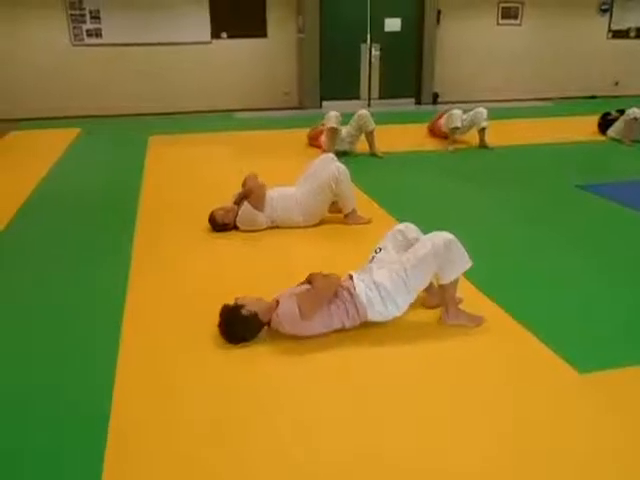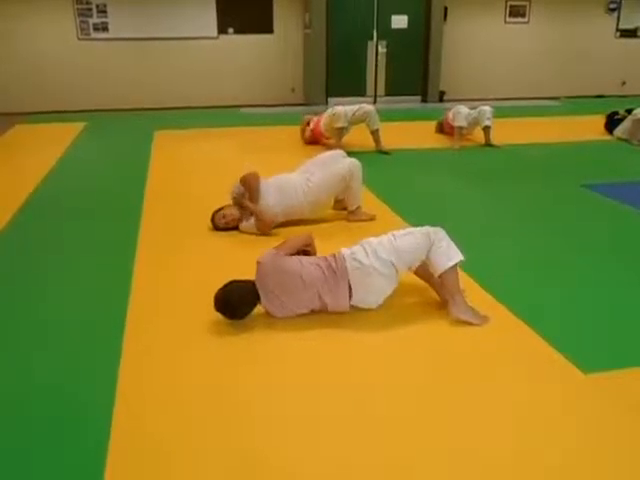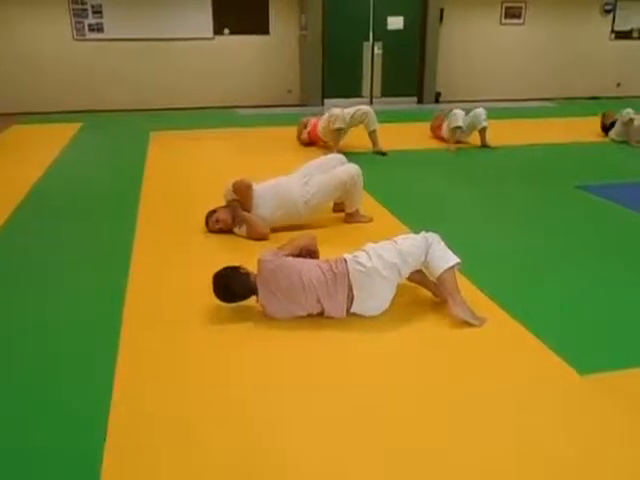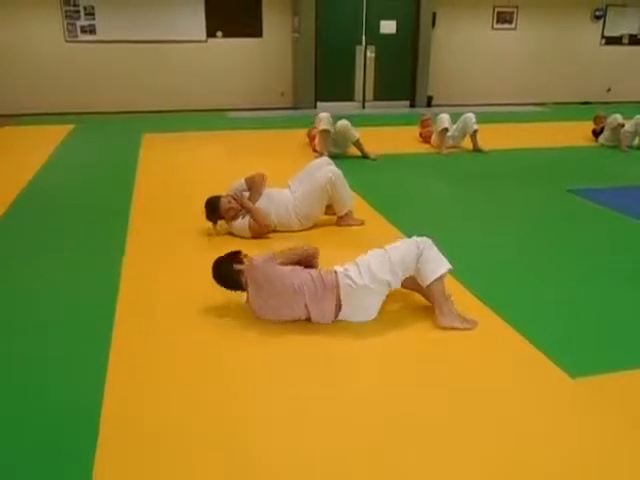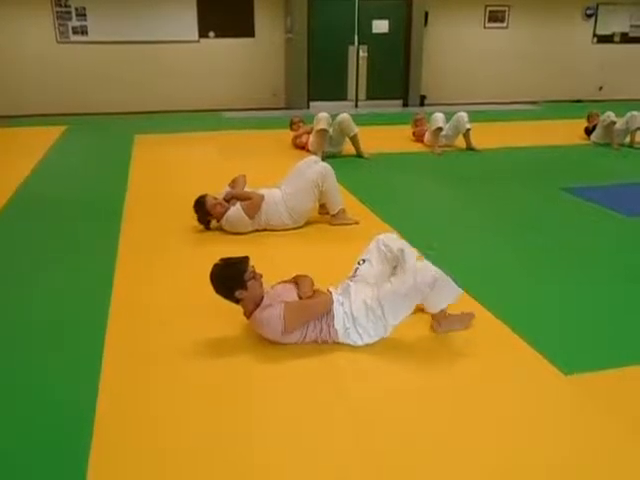
dt=1s
person 1, frame 1
left shoulder: (281, 311)
right shoulder: (288, 314)
left elbow: (314, 281)
right elbow: (331, 281)
left wrist: (314, 280)
right wrist: (320, 281)
left hip: (362, 284)
right hip: (376, 297)
left knee: (404, 230)
right knee: (444, 242)
left ankle: (433, 293)
right ankle: (452, 312)
person 1, frame 2
left shoulder: (275, 310)
right shoulder: (267, 266)
right elbow: (306, 238)
left wrist: (308, 264)
left hip: (360, 295)
right hip: (358, 267)
left knee: (406, 246)
right knee: (434, 235)
left ankle: (443, 290)
right ankle: (457, 303)
person 1, frame 3
left shoulder: (271, 310)
right shoulder: (268, 265)
right elbow: (309, 240)
left hip: (360, 303)
right hip: (359, 273)
left knee: (403, 260)
right knee: (428, 241)
left ankle: (442, 294)
right ankle: (455, 301)
person 1, frame 4
left shoulder: (257, 307)
right shoulder: (260, 269)
right elbow: (311, 252)
left wrist: (303, 268)
left hip: (346, 309)
right hip: (348, 286)
left knee: (380, 255)
right knee: (420, 246)
left ankle: (431, 295)
right ankle: (444, 311)
person 1, frame 5
left shoulder: (263, 298)
right shoulder: (268, 320)
left elbow: (303, 280)
right elbow: (323, 302)
left wrist: (303, 289)
right wrist: (309, 293)
left hip: (347, 295)
right hip: (357, 322)
left knee: (387, 242)
right knee: (424, 272)
left ankle: (427, 298)
right ankle: (442, 319)
person 2, frame 1
left shoulder: (240, 203)
right shoulder: (246, 218)
left elbow: (252, 177)
right elbow: (260, 187)
left wrist: (241, 194)
right wrist: (241, 196)
left hip: (298, 194)
right hip: (304, 207)
left knee: (329, 159)
right knee: (338, 171)
left ankle: (334, 204)
right ankle: (351, 215)
person 2, frame 2
left shoulder: (238, 192)
right shoulder: (246, 224)
left elbow: (252, 176)
right elbow: (270, 221)
right wrist: (250, 206)
left hip: (299, 178)
right hip: (307, 195)
left knee: (339, 155)
right knee: (352, 165)
left ankle: (339, 201)
right ankle: (354, 212)
person 2, frame 3
left shoulder: (231, 196)
right shoulder: (241, 227)
left elbow: (243, 184)
right elbow: (263, 232)
right wrist: (244, 214)
left hip: (296, 181)
right hip: (304, 200)
left knee: (338, 159)
right knee: (353, 172)
left ankle: (339, 203)
right ankle: (352, 214)
person 2, frame 4
left shoulder: (234, 193)
right shoulder: (238, 225)
left elbow: (260, 177)
right elbow: (266, 225)
left wrist: (250, 202)
right wrist: (247, 205)
left hip: (291, 194)
right hip: (298, 212)
left knee: (325, 162)
right knee: (332, 174)
left ankle: (331, 206)
right ankle: (345, 216)
person 2, frame 5
left shoulder: (225, 200)
right shoulder: (232, 219)
left elbow: (241, 178)
right elbow: (258, 198)
left wrist: (235, 193)
right wrist: (236, 194)
left hip: (282, 196)
right hip: (290, 210)
left knee: (314, 161)
right knee: (323, 170)
left ankle: (324, 205)
right ankle: (337, 215)
